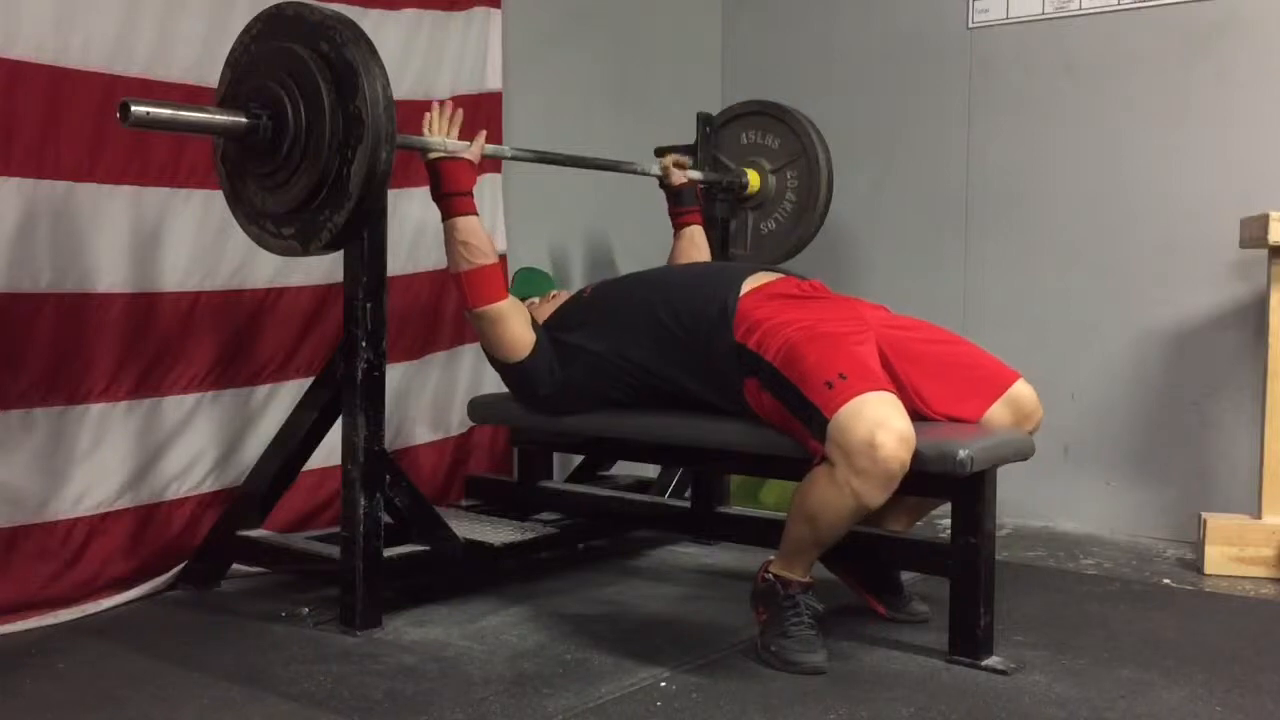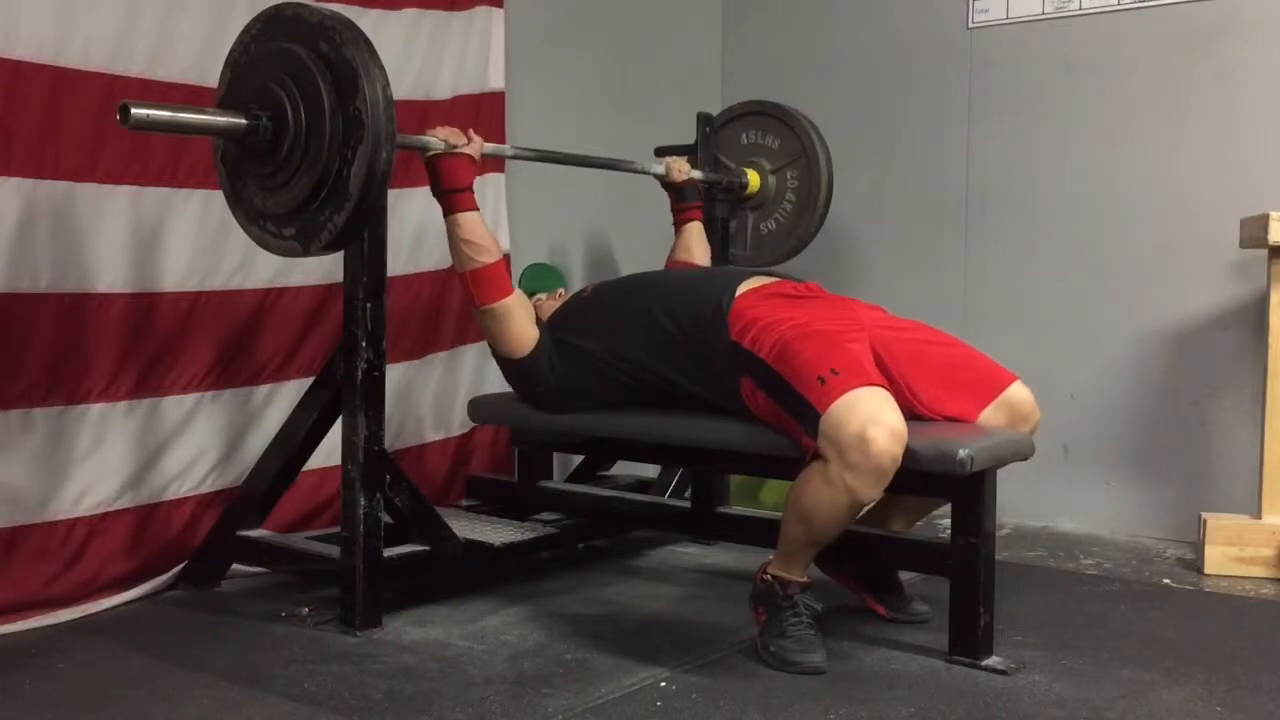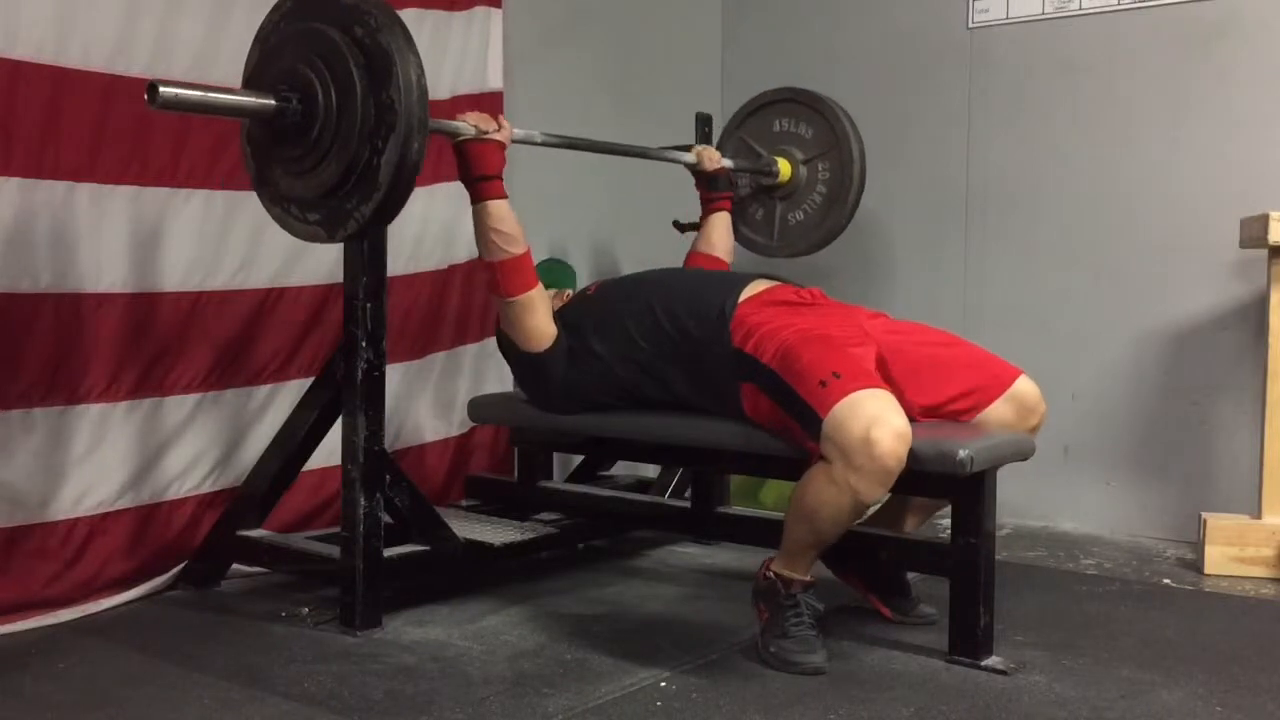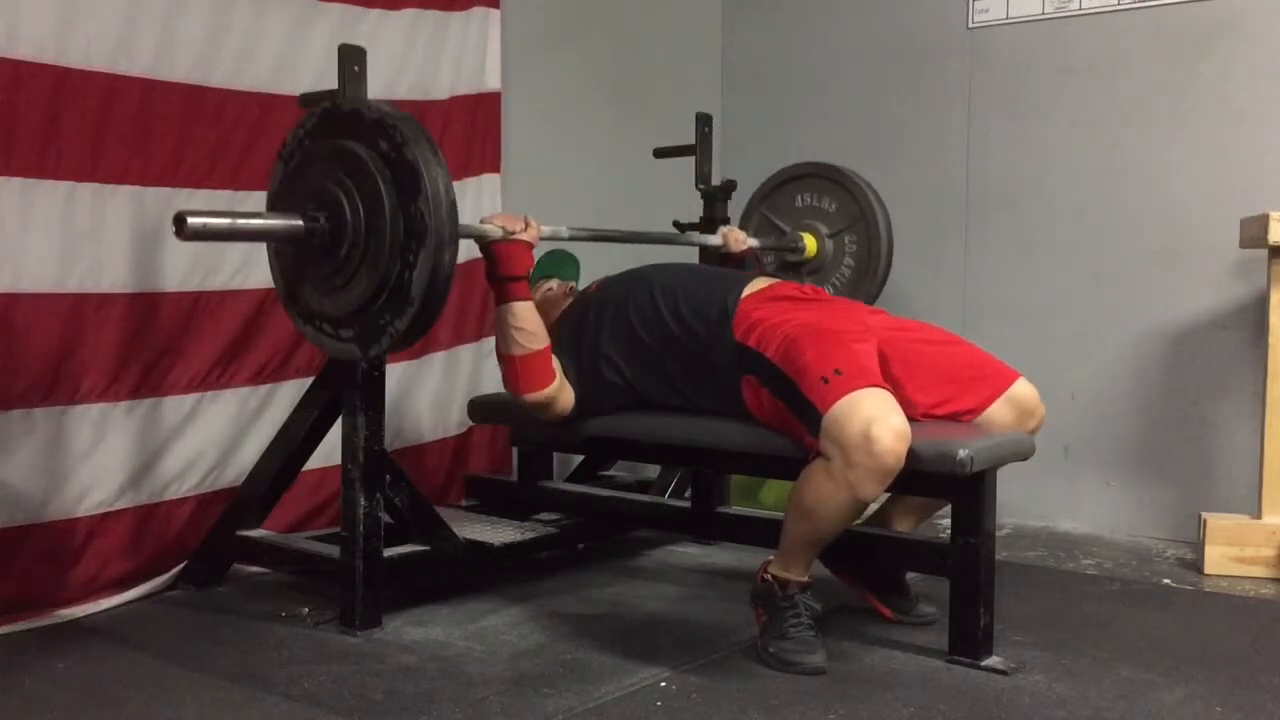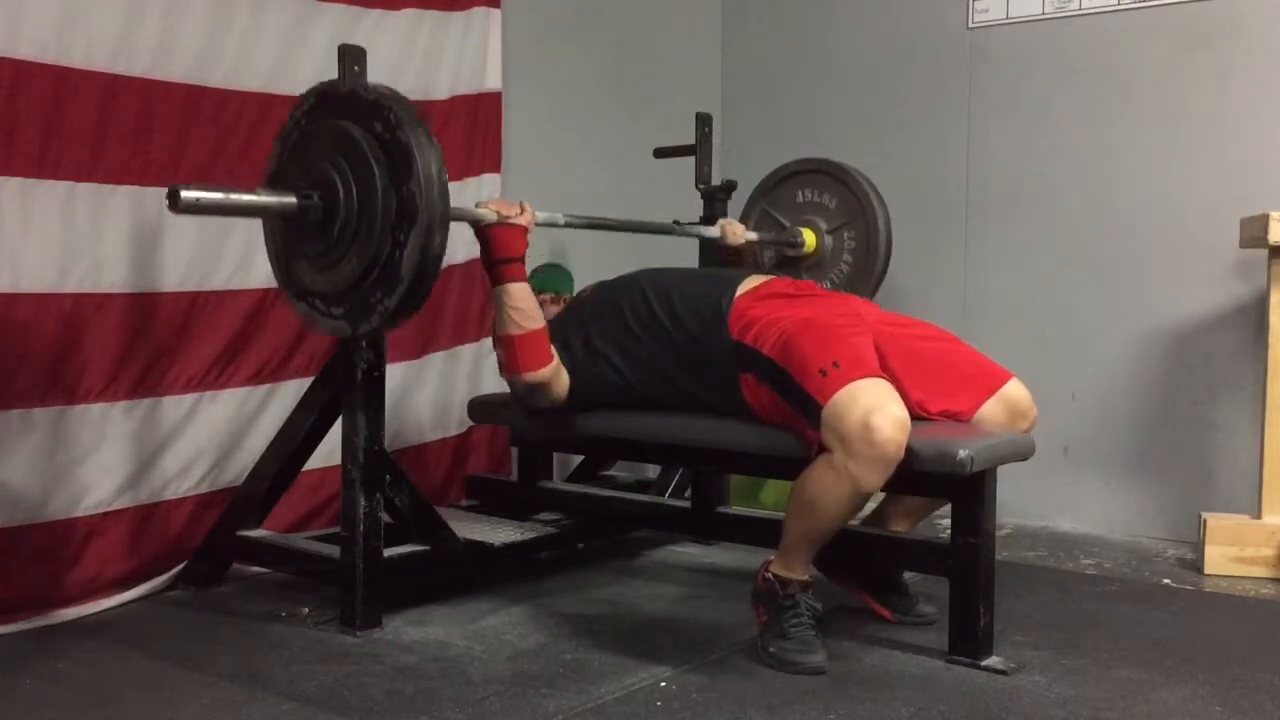
dt=0.7s
person 1, frame 1
left shoulder: (615, 322)
right shoulder: (554, 370)
left elbow: (696, 283)
right elbow: (484, 298)
left wrist: (683, 198)
right wrist: (452, 187)
left knee: (1015, 413)
right knee: (880, 447)
left ankle: (863, 546)
right ankle: (784, 585)
person 1, frame 2
left shoulder: (606, 323)
right shoulder: (554, 367)
left elbow: (691, 282)
right elbow: (489, 290)
left wrist: (686, 198)
right wrist: (454, 183)
left knee: (1013, 415)
right knee: (872, 442)
left ankle: (864, 549)
right ankle: (782, 586)
person 1, frame 3
left shoulder: (625, 319)
right shoulder: (559, 366)
left elbow: (711, 271)
right elbow: (511, 280)
left wrist: (716, 189)
right wrist: (483, 174)
left knee: (1019, 409)
right knee: (878, 443)
left ankle: (871, 553)
right ankle: (785, 584)
person 1, frame 4
left shoulder: (608, 318)
right shoulder: (561, 352)
right elbow: (534, 390)
left wrist: (743, 263)
right wrist: (509, 270)
left knee: (1018, 410)
right knee: (876, 439)
left ankle: (872, 551)
right ankle: (784, 585)
person 1, frame 5
left shoulder: (602, 320)
right shoulder: (564, 356)
right elbow: (530, 371)
right wrist: (506, 258)
left knee: (1010, 411)
right knee: (877, 432)
left ankle: (869, 551)
right ankle: (784, 585)
